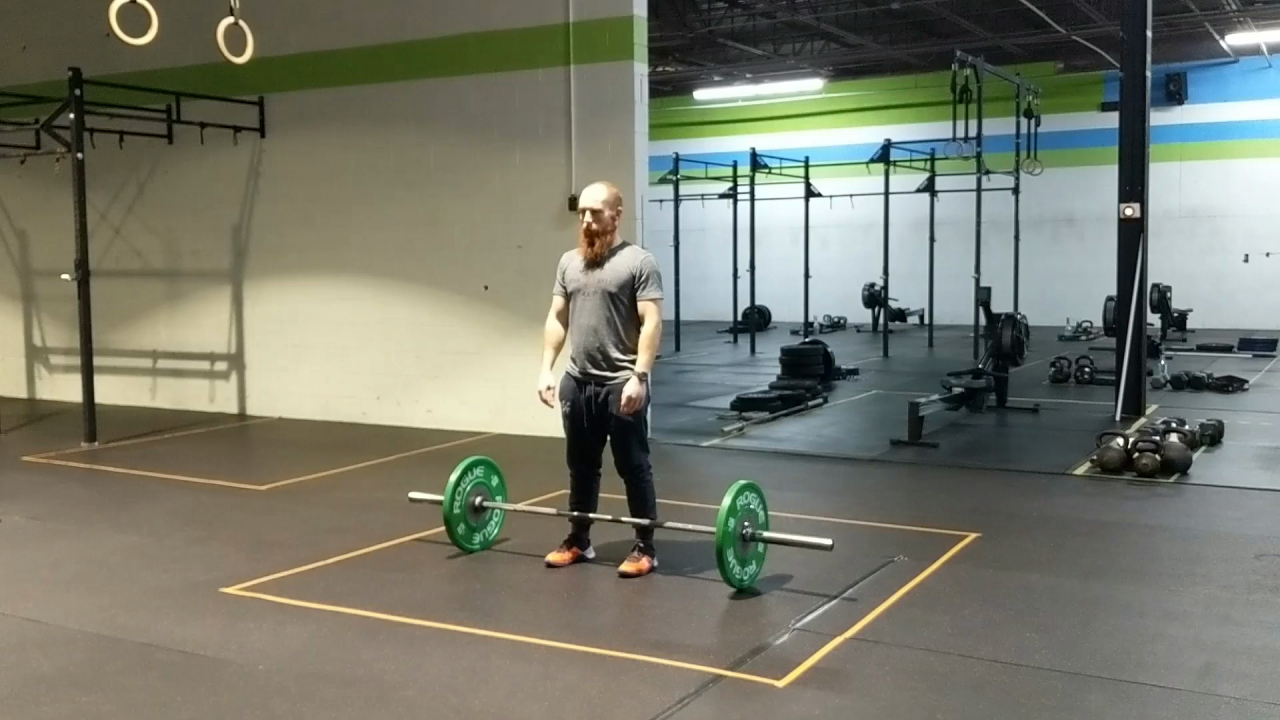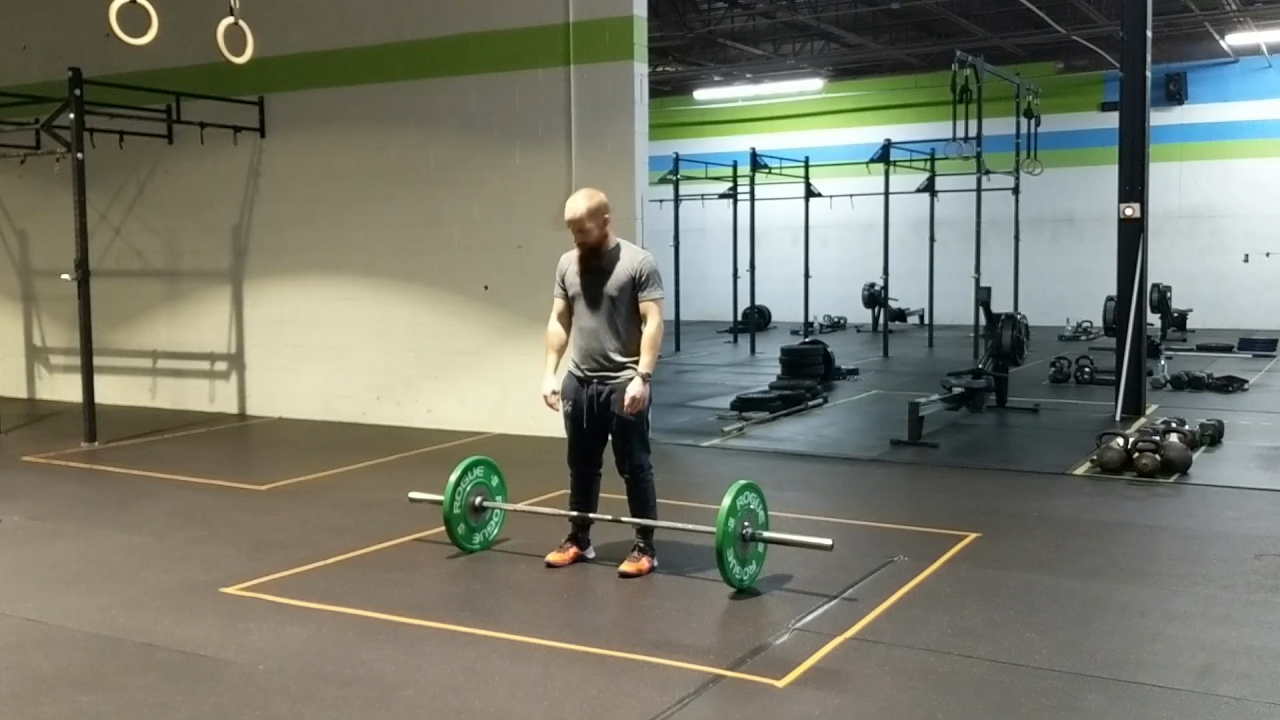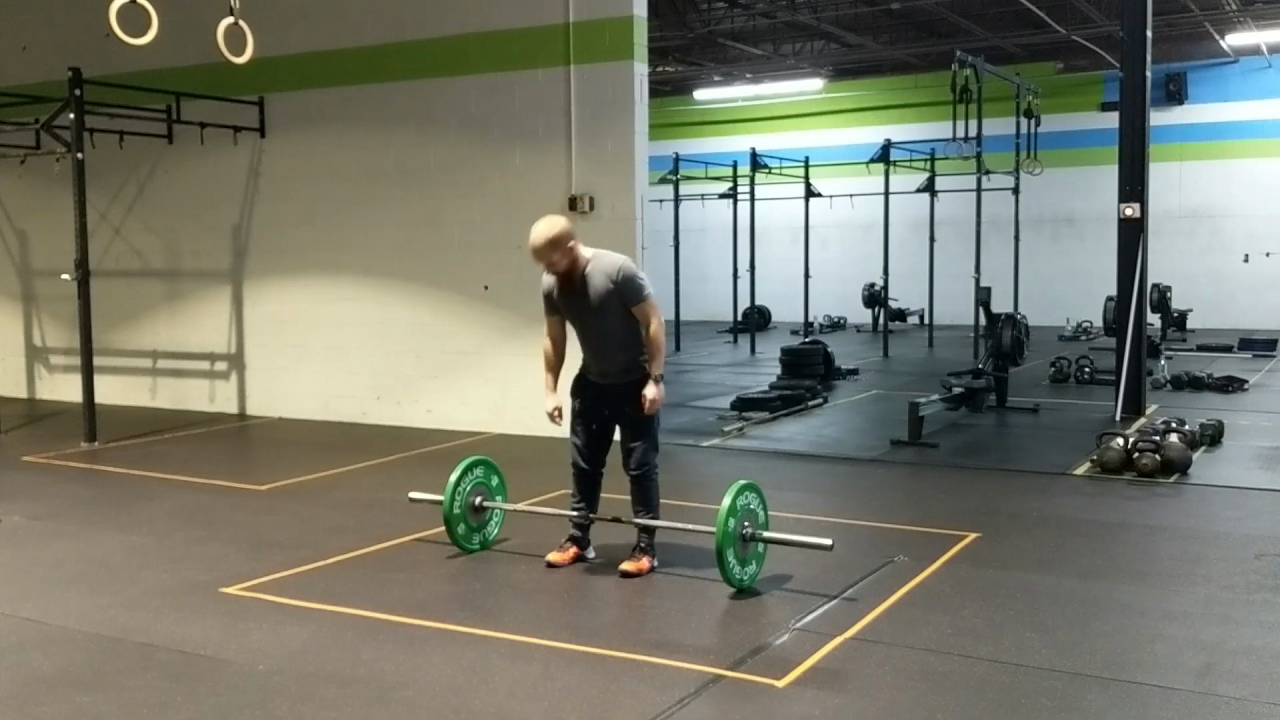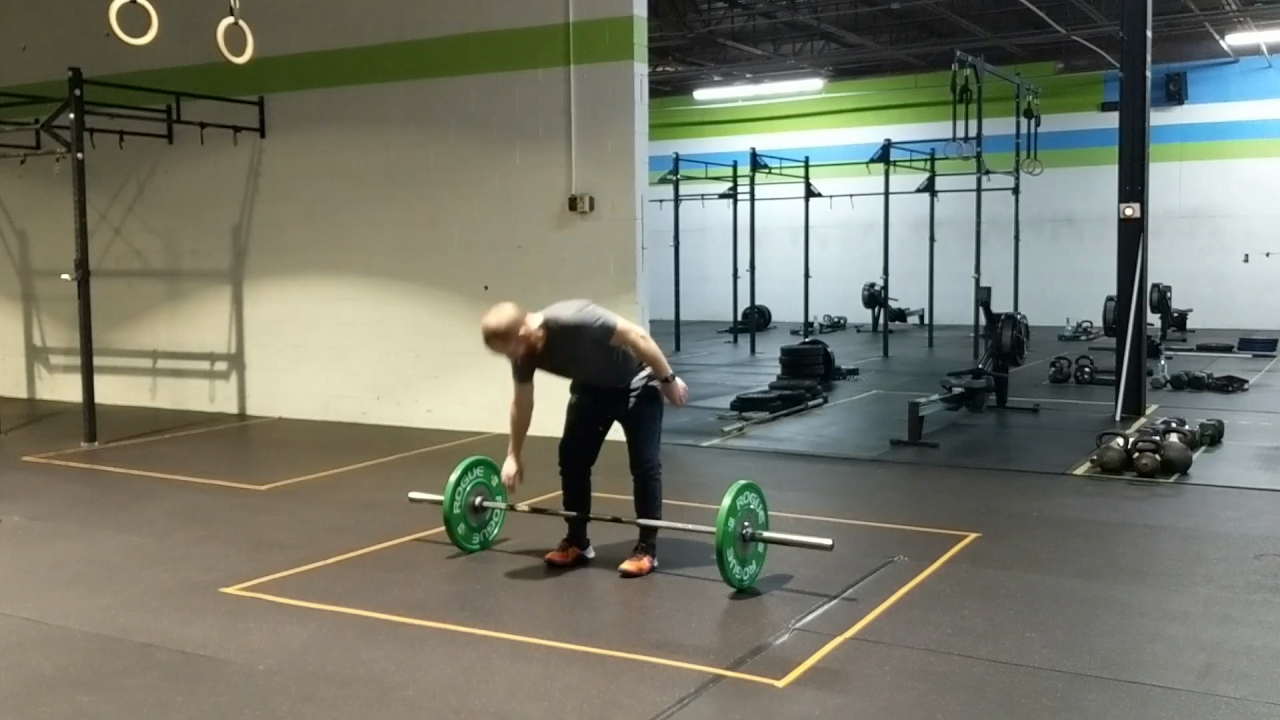
dt=0.3s
person 1, frame 1
left shoulder: (638, 262)
right shoulder: (568, 262)
left elbow: (651, 323)
right elbow: (557, 319)
left wrist: (639, 377)
right wrist: (546, 369)
left hip: (621, 385)
right hip: (577, 383)
left knee: (633, 467)
right knee: (581, 466)
left ankle: (645, 548)
right ankle: (579, 540)
person 1, frame 2
left shoulder: (637, 262)
right shoulder: (567, 264)
left elbow: (653, 322)
right elbow: (559, 321)
left wrist: (642, 377)
right wrist: (550, 373)
left hip: (623, 384)
right hip: (579, 382)
left knee: (633, 467)
right knee: (581, 466)
left ankle: (645, 548)
right ankle: (579, 540)
person 1, frame 3
left shoulder: (618, 269)
right shoulder: (552, 283)
left elbow: (653, 322)
right elbow: (554, 337)
left wrist: (654, 380)
right wrist: (551, 390)
left hip: (636, 383)
right hip: (591, 384)
left knee: (640, 465)
right knee: (584, 464)
left ankle: (646, 548)
right ankle: (579, 541)
person 1, frame 4
left shoulder: (575, 320)
right shoulder: (524, 352)
left elbow: (637, 336)
right elbow: (521, 403)
left wrist: (668, 380)
right wrist: (513, 456)
left hip: (636, 381)
right hip: (592, 389)
left knee: (644, 462)
right knee: (572, 459)
left ankle: (646, 548)
right ankle: (577, 541)
